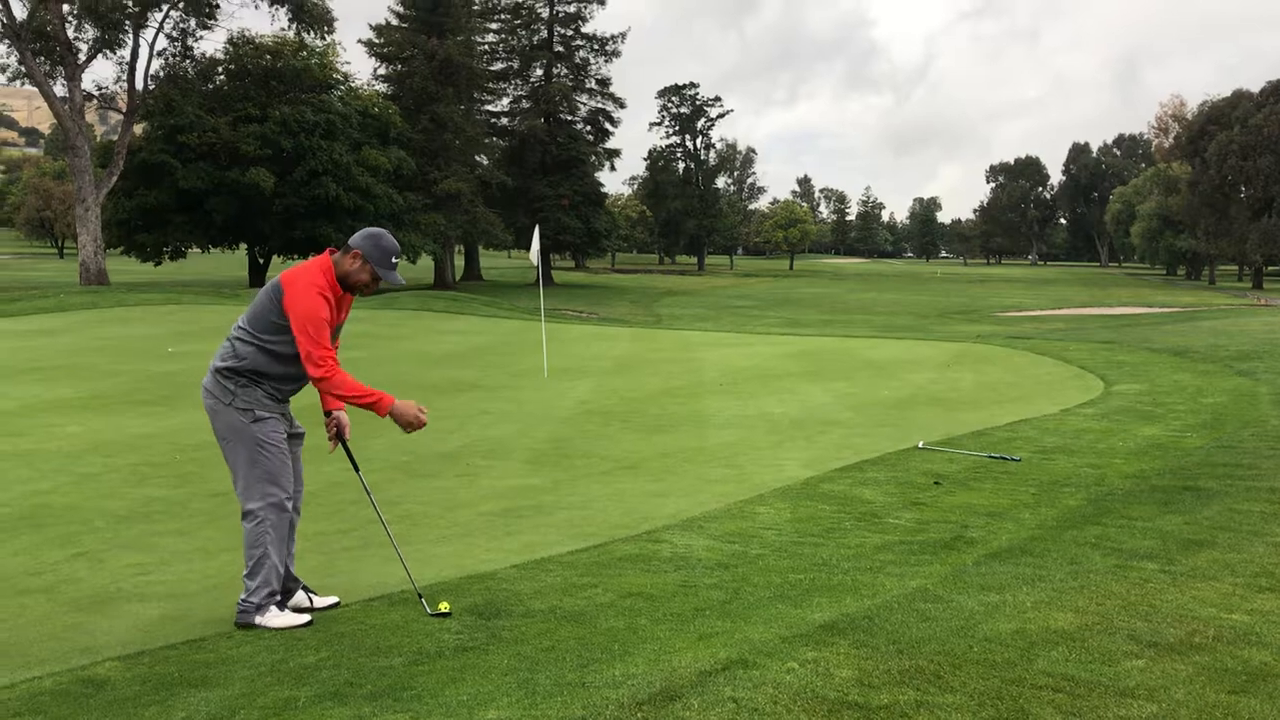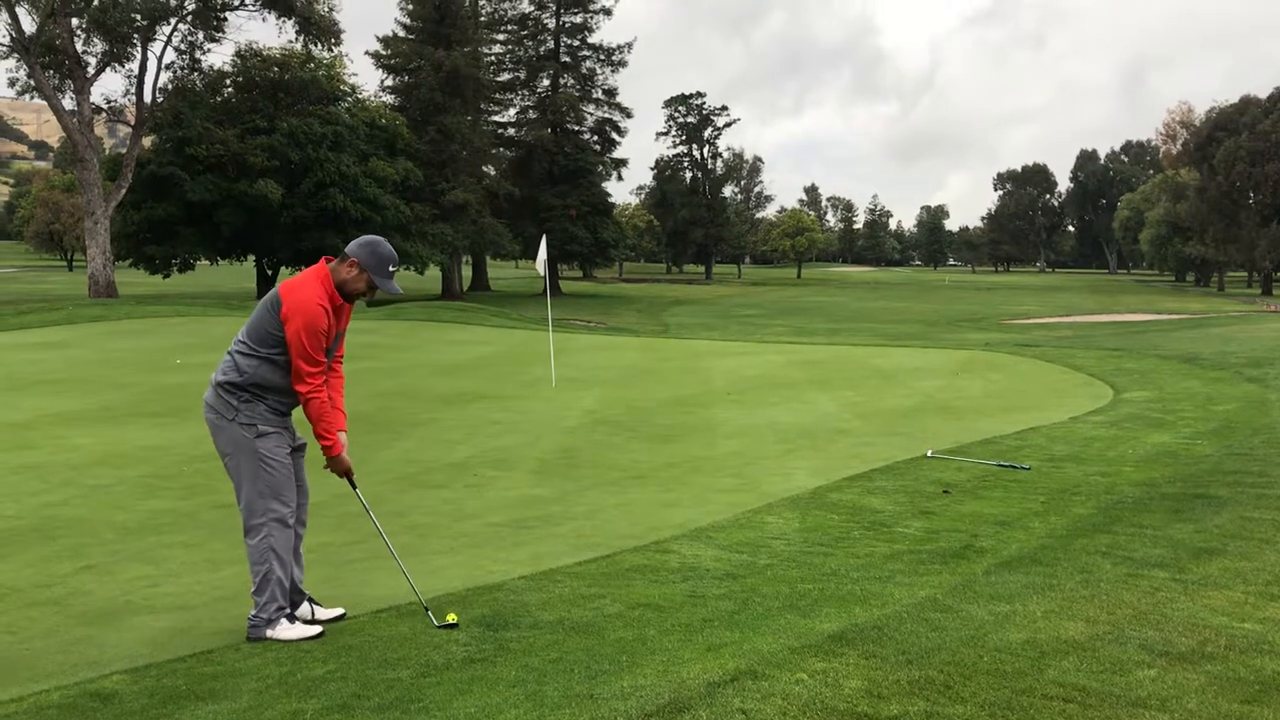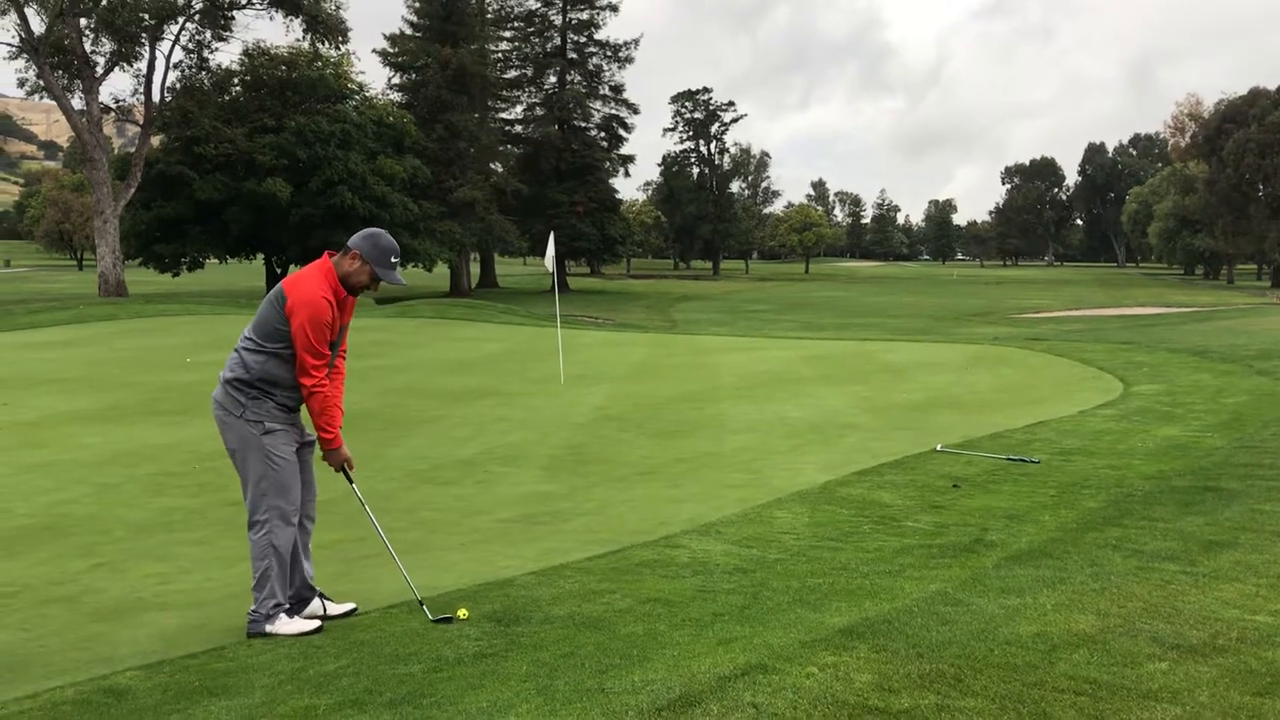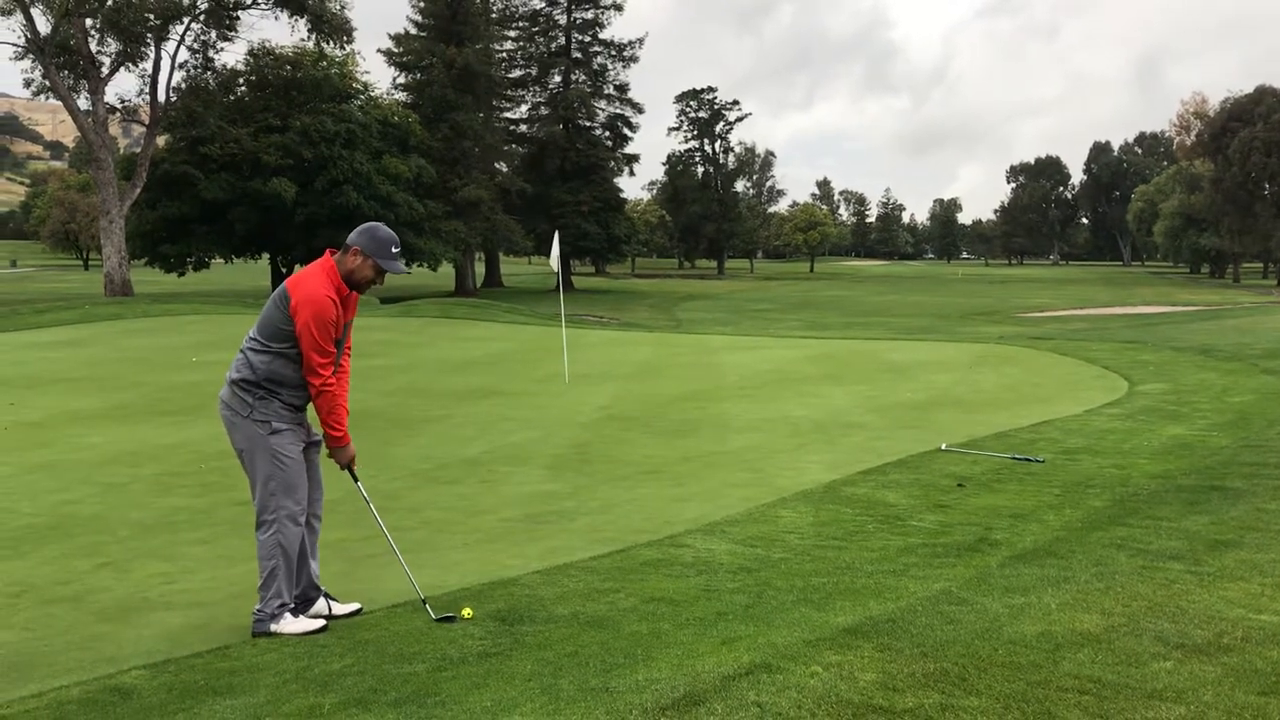
dt=0.7s
person 1, frame 1
left shoulder: (341, 287)
right shoulder: (309, 290)
left elbow: (324, 357)
right elbow: (322, 369)
left wrist: (335, 409)
right wrist: (390, 407)
left hip: (267, 396)
right hip: (240, 394)
left knee: (286, 494)
right knee: (269, 497)
left ankle: (282, 587)
right ankle: (258, 603)
person 1, frame 2
left shoulder: (340, 296)
right shoulder: (309, 302)
left elbow: (332, 366)
right elbow: (310, 386)
left wrist: (338, 429)
right wrist: (332, 448)
left hip: (270, 409)
right hip: (242, 409)
left knee: (292, 507)
right knee: (271, 512)
left ankle: (291, 601)
right ankle: (267, 617)
person 1, frame 3
left shoulder: (342, 290)
right shoulder: (312, 296)
left elbow: (335, 361)
right elbow: (313, 378)
left wrist: (335, 427)
right wrist: (332, 442)
left hip: (279, 406)
right hip: (250, 406)
left knee: (300, 505)
right knee: (276, 508)
left ankle: (300, 597)
right ankle: (266, 612)
person 1, frame 4
left shoulder: (346, 289)
right shoulder: (316, 295)
left elbow: (340, 360)
right elbow: (320, 376)
left wrist: (337, 430)
right wrist: (340, 439)
left hip: (287, 407)
right hip: (258, 407)
left knee: (307, 505)
right knee: (283, 509)
left ankle: (306, 597)
right ankle: (272, 613)
